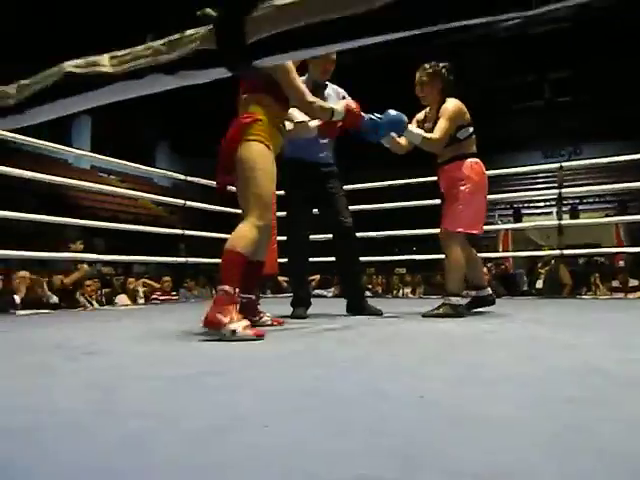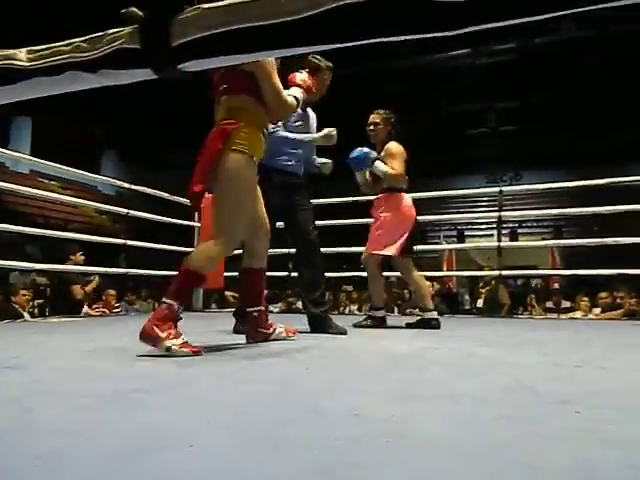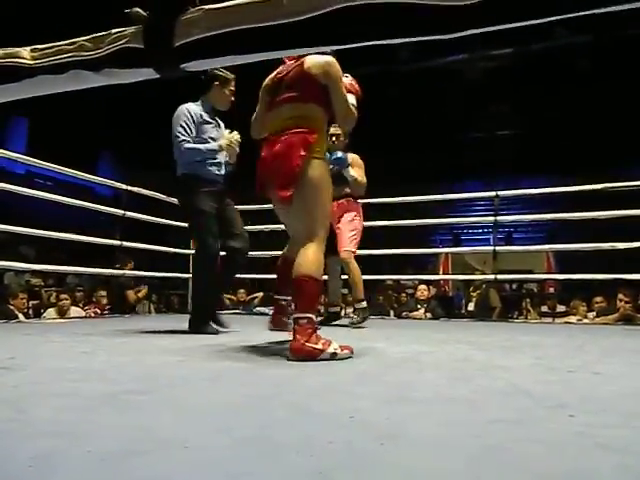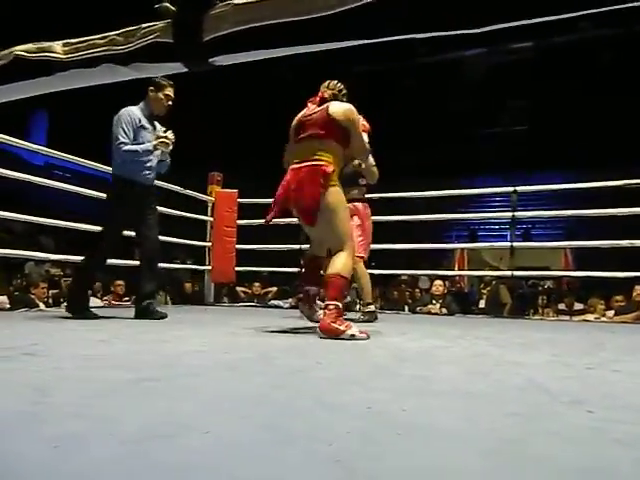
dt=0.7s
person 1, frame 1
left shoulder: (267, 77)
right shoulder: (277, 60)
left elbow: (278, 124)
right elbow: (306, 103)
left wrist: (314, 126)
right wrist: (340, 111)
left hip: (251, 141)
right hip: (253, 138)
left knee: (263, 226)
right knee: (258, 220)
left ankle: (247, 307)
right ankle: (223, 308)
person 1, frame 2
left shoulder: (227, 71)
right shoulder: (260, 58)
right elbow: (281, 107)
right wrist: (300, 90)
left hip: (227, 148)
right hip: (237, 146)
left knee: (259, 239)
right knee: (224, 238)
left ankle: (258, 324)
right ankle: (162, 321)
person 1, frame 3
left shoulder: (274, 76)
right shoulder: (325, 63)
left elbow: (257, 130)
right elbow: (347, 121)
right wrist: (350, 93)
left hip: (272, 157)
right hip: (304, 153)
left knee: (299, 238)
right knee: (315, 239)
left ankle: (281, 311)
right ankle: (305, 334)
person 1, frame 4
left shoulder: (303, 115)
right shoulder: (345, 110)
left elbow: (288, 158)
right elbow: (363, 156)
right wrist: (361, 131)
left hip: (295, 185)
right hip: (319, 182)
left knee: (320, 240)
right knee: (345, 248)
left ankle: (309, 301)
right ankle: (332, 317)
person 2, frame 1
left shoulder: (338, 94)
left hip: (327, 169)
right hip: (297, 169)
left knee: (344, 228)
right knee: (298, 233)
left ankle: (356, 299)
right ankle: (300, 300)
person 2, frame 2
left shoulder: (310, 115)
right elbow: (271, 136)
left wrist: (320, 163)
right wrist: (314, 139)
left hip: (296, 183)
right hip: (270, 179)
left knee: (309, 244)
left ankle: (319, 315)
right ankle: (244, 315)
person 2, frame 3
left shoulder: (219, 124)
right shoulder: (188, 111)
right elbow: (182, 150)
left wrist: (230, 154)
right wrist: (218, 146)
left hip: (218, 189)
right hip: (196, 188)
left knee: (239, 243)
right knee: (208, 250)
left ankle: (209, 303)
right ankle: (200, 318)
person 2, frame 4
left shoulder: (158, 128)
right shoulder: (129, 115)
left elbow: (161, 168)
right elbow: (121, 151)
left wrist: (164, 152)
right wrist: (153, 146)
left hip: (145, 192)
right hip: (125, 189)
left knee: (151, 244)
right knee: (107, 243)
left ankle: (145, 303)
right ankle: (77, 300)
person 3, frame 1
left shoulder: (452, 106)
right shoulder: (423, 116)
left elbow: (436, 143)
right elbow: (402, 147)
left wrist: (406, 130)
right wrist: (385, 133)
left hip: (466, 174)
right hip: (452, 178)
left knee: (451, 236)
right knee: (457, 238)
left ankle: (454, 301)
right ankle: (483, 292)
person 3, frame 2
left shoulder: (392, 148)
right shoulder: (375, 153)
left elbow: (396, 178)
right elbow: (368, 189)
left wrist: (374, 163)
right wrist: (360, 170)
left hip: (394, 206)
right hip: (389, 207)
left knee: (370, 259)
right knee: (405, 266)
left ankle: (377, 314)
right ankle: (430, 315)
person 3, frame 3
left shoulder: (353, 159)
left elbow: (361, 188)
left wrist: (346, 169)
left hip: (349, 209)
right hip: (329, 212)
left knee: (346, 255)
right knee: (331, 262)
left ankle: (360, 305)
right ankle: (333, 309)
person 3, frame 4
left shoulder: (361, 159)
left elbow: (373, 177)
left wrist: (364, 143)
left hip: (357, 211)
left knee: (355, 259)
left ankle: (369, 308)
